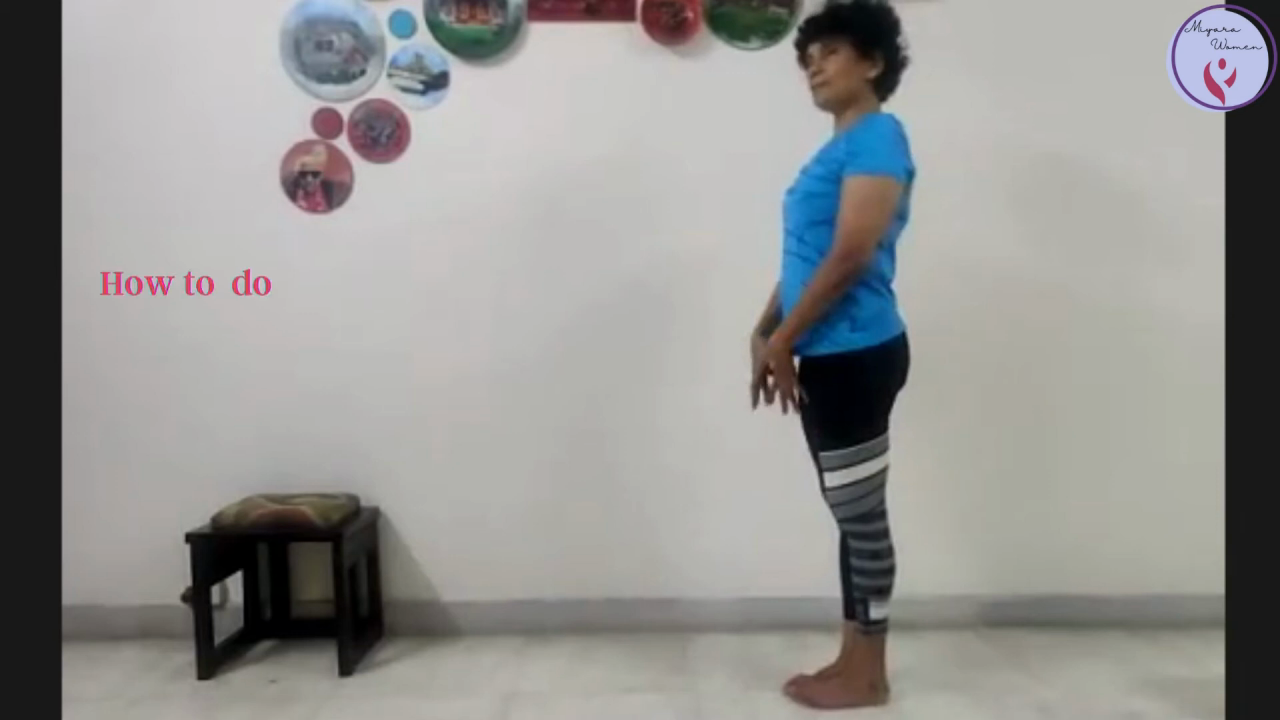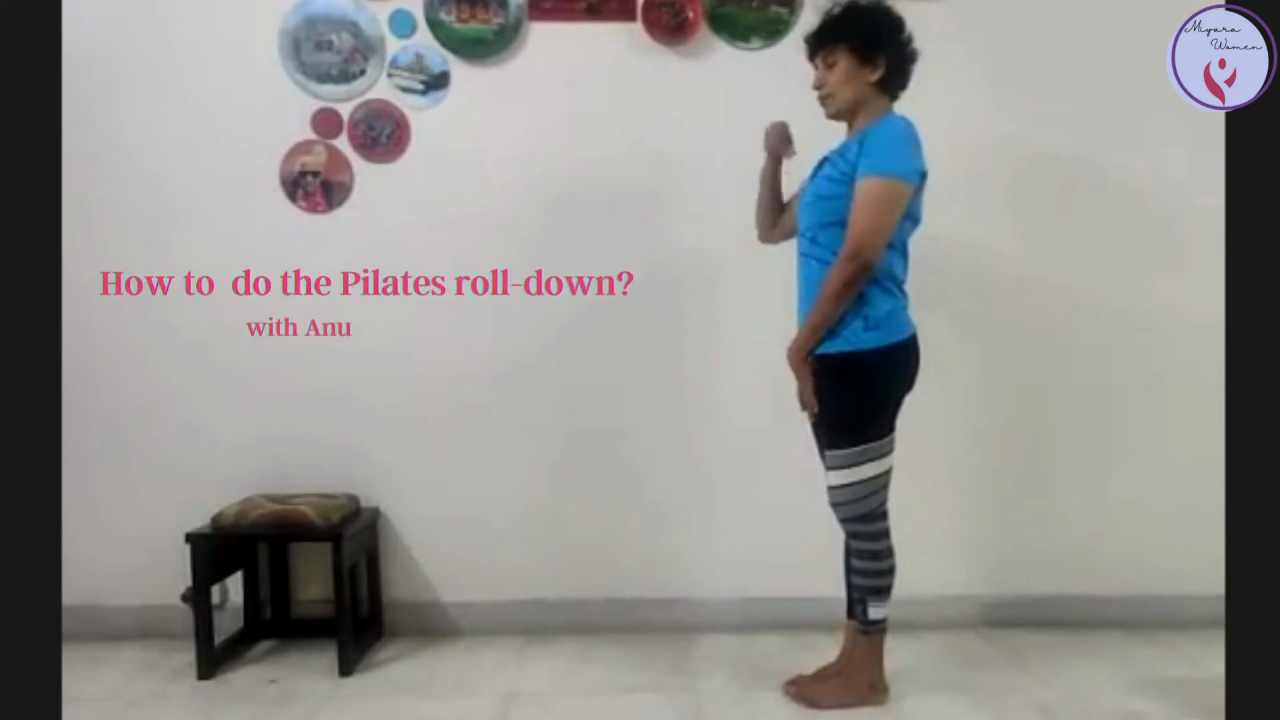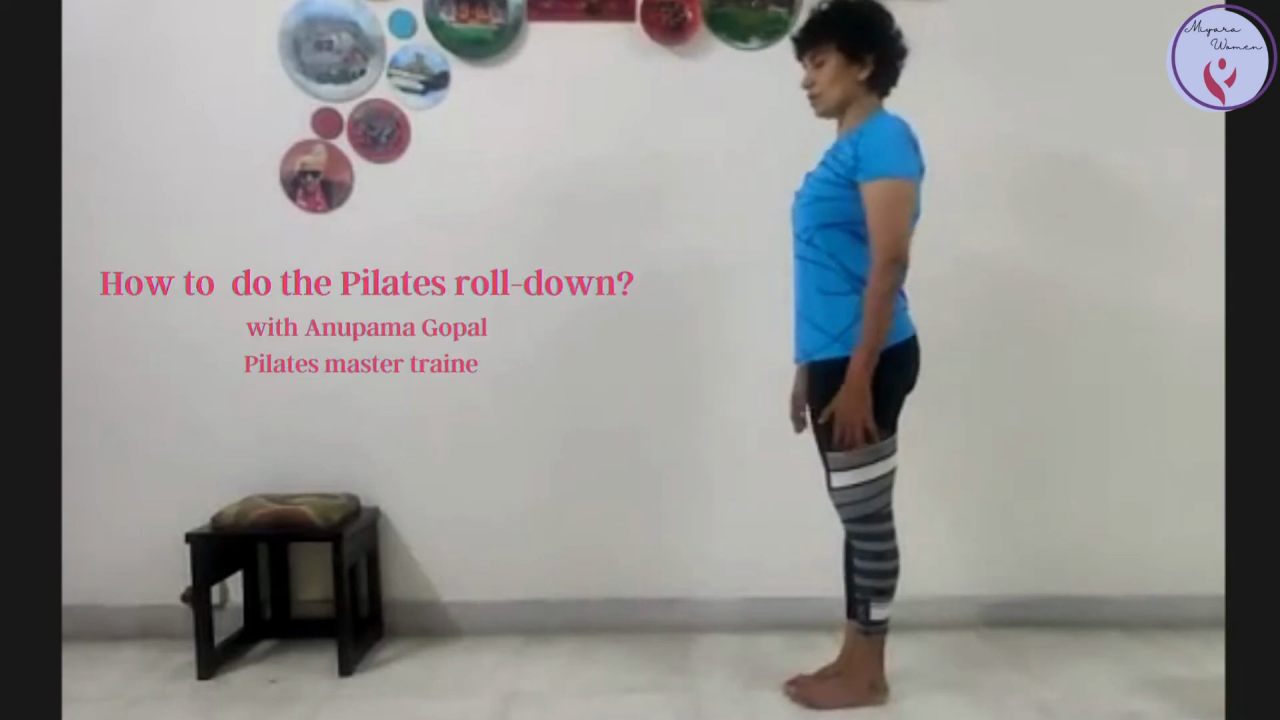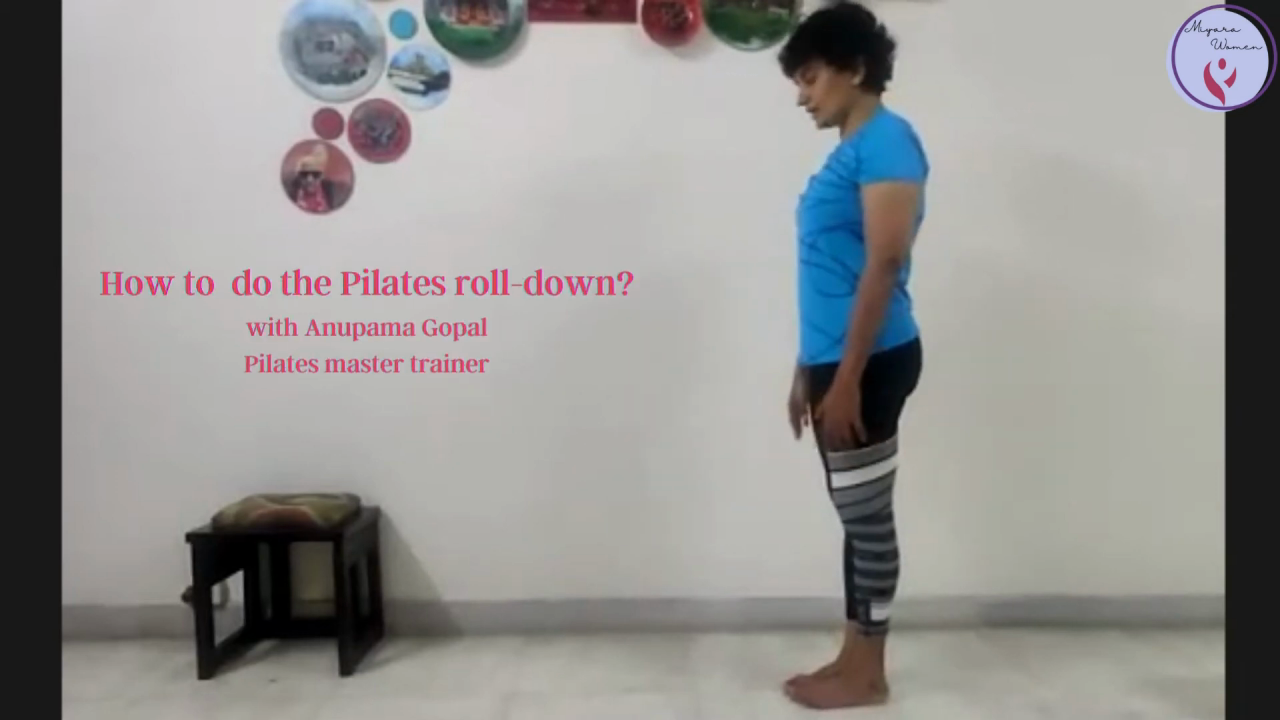
dt=0.7s
person 1, frame 1
left shoulder: (877, 137)
right shoulder: (835, 149)
left elbow: (848, 257)
left wrist: (780, 341)
right wrist: (764, 334)
left hip: (855, 356)
right hip: (826, 357)
left knee: (861, 517)
right knee: (848, 516)
left ankle: (866, 673)
right ankle: (852, 661)
person 1, frame 2
left shoulder: (889, 139)
right shoulder: (842, 156)
left elbow: (860, 258)
right elbow: (773, 228)
left wrist: (802, 343)
right wrist: (771, 163)
left hip: (864, 356)
right hip: (838, 357)
left knee: (863, 516)
right knee: (856, 515)
left ankle: (865, 673)
right ankle: (853, 659)
person 1, frame 3
left shoulder: (883, 138)
right shoulder: (844, 148)
left elbow: (888, 261)
left wrist: (859, 378)
right wrist: (809, 371)
left hip: (863, 362)
right hip: (832, 359)
left knee: (867, 517)
right knee: (854, 515)
left ankle: (867, 673)
right ankle: (853, 659)
person 1, frame 4
left shoulder: (886, 140)
right shoulder: (848, 149)
left elbow: (884, 263)
left wrist: (847, 376)
right wrist: (807, 369)
left hip: (871, 362)
right hip: (836, 362)
left knee: (867, 517)
right knee: (854, 516)
left ankle: (867, 674)
right ankle: (852, 660)
